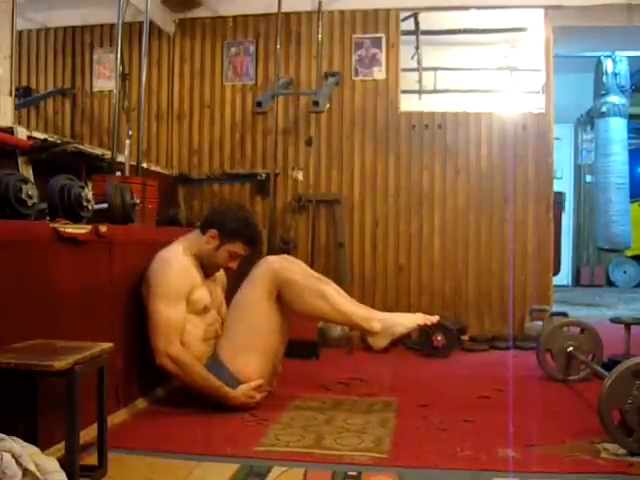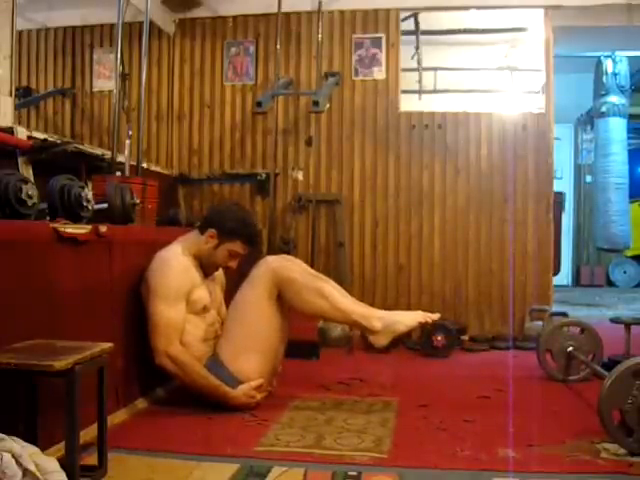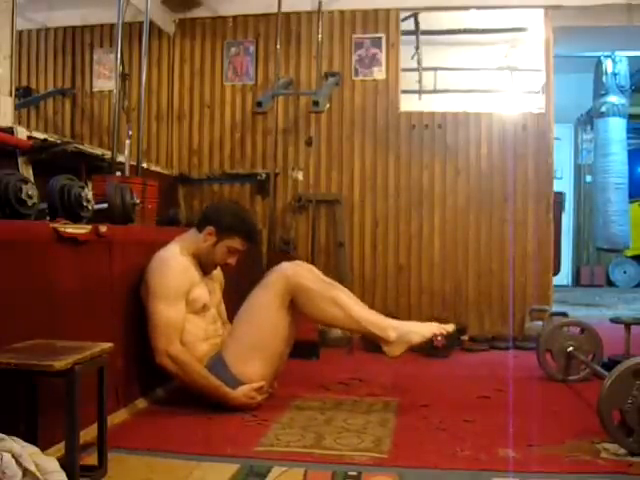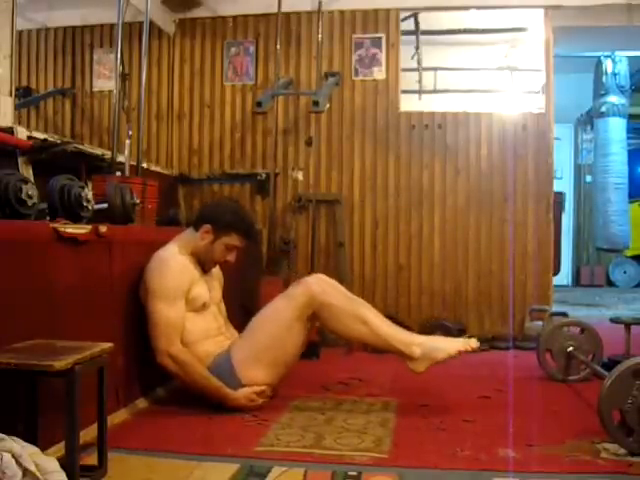
dt=0.3s
person 1, frame 1
left shoulder: (211, 268)
right shoulder: (172, 266)
right elbow: (166, 353)
left wrist: (264, 363)
right wrist: (227, 395)
left hip: (228, 369)
right hip: (220, 378)
left knee: (284, 268)
right knee: (273, 268)
left ankle: (373, 323)
right ankle: (375, 324)
person 1, frame 2
left shoulder: (210, 269)
right shoulder: (172, 267)
right elbow: (166, 353)
left wrist: (264, 362)
right wrist: (227, 395)
left hip: (229, 368)
right hip: (221, 377)
left knee: (285, 268)
right knee: (273, 268)
left ankle: (375, 322)
right ankle: (377, 323)
person 1, frame 3
left shoulder: (208, 268)
right shoulder: (170, 266)
right elbow: (166, 353)
left wrist: (263, 363)
right wrist: (228, 395)
left hip: (231, 366)
right hip: (222, 377)
left knee: (298, 274)
right knee: (287, 276)
left ankle: (387, 331)
right ankle: (391, 333)
person 1, frame 4
left shoulder: (208, 267)
right shoulder: (169, 267)
right elbow: (167, 352)
left wrist: (258, 355)
right wrist: (228, 396)
left hip: (233, 363)
right hip: (224, 375)
left knee: (318, 288)
right knee: (313, 289)
left ankle: (413, 346)
right ankle: (416, 349)
